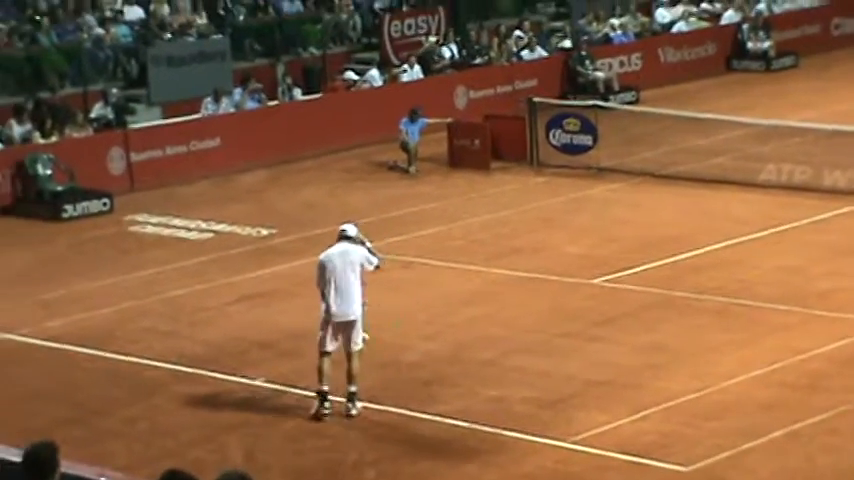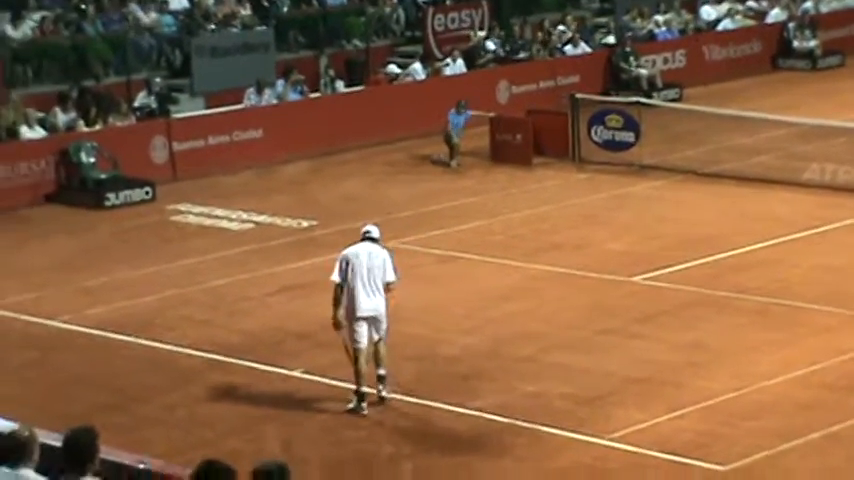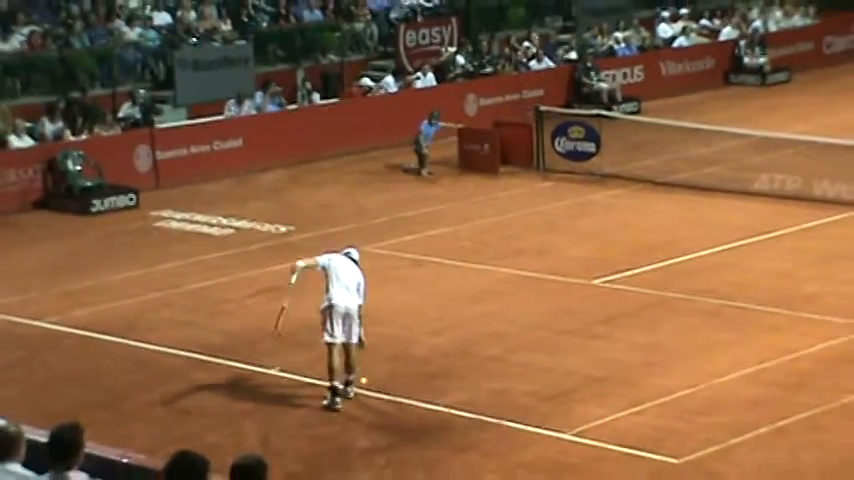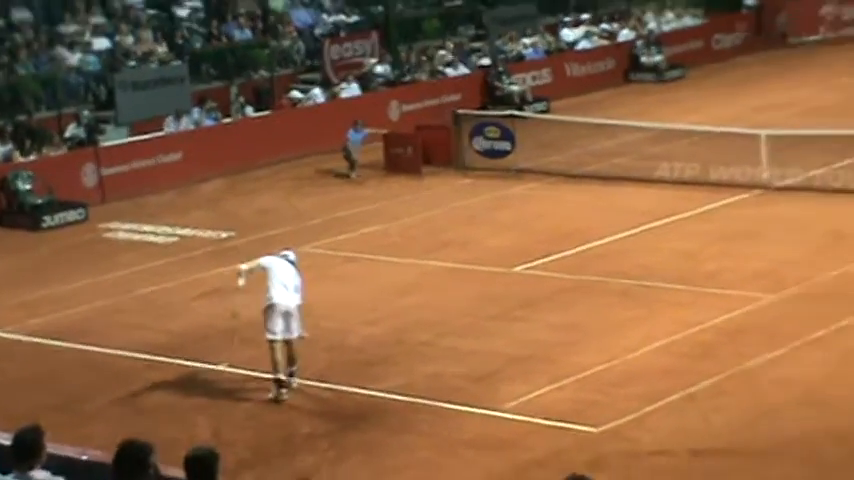
dt=0.5s
person 1, frame 1
left shoulder: (324, 257)
right shoulder: (358, 251)
left elbow: (322, 291)
right elbow: (377, 264)
right wrist: (367, 244)
left hip: (331, 313)
right hip: (353, 312)
left knee: (324, 355)
right knee: (352, 355)
left ankle: (323, 400)
right ankle: (351, 402)
person 1, frame 2
left shoulder: (347, 254)
right shoulder: (383, 253)
left elbow: (338, 286)
right elbow: (390, 286)
left wrist: (337, 313)
left hip: (356, 310)
right hip: (378, 308)
left knee: (359, 352)
right knee: (379, 342)
left ankle: (361, 400)
right ankle: (381, 385)
person 1, frame 3
left shoulder: (332, 258)
right shoulder: (358, 272)
left elbow: (315, 261)
right elbow: (359, 307)
left wrist: (300, 264)
right wrist: (360, 330)
left hip: (334, 304)
right hip: (351, 306)
left knee: (333, 347)
right knee: (350, 347)
left ankle: (335, 396)
right ankle: (348, 387)
person 1, frame 4
left shoulder: (271, 260)
right shoulder: (295, 273)
left elbow: (257, 263)
right elbow: (298, 302)
left wrist: (244, 268)
right wrist: (300, 328)
left hip: (275, 303)
right hip: (291, 304)
left knee: (275, 343)
right knee: (291, 341)
left ankle: (280, 386)
right ankle: (291, 377)
